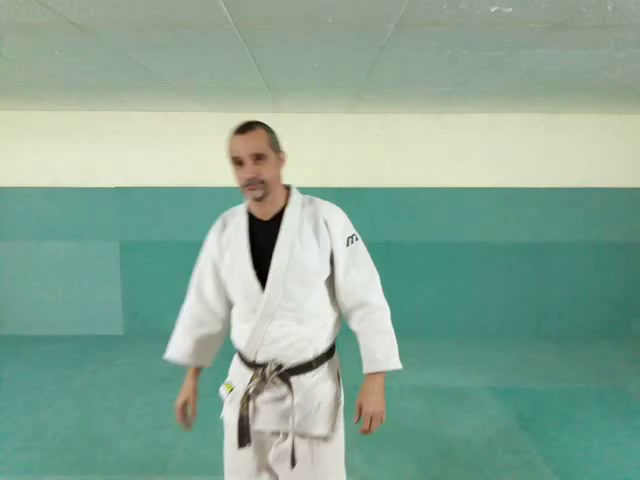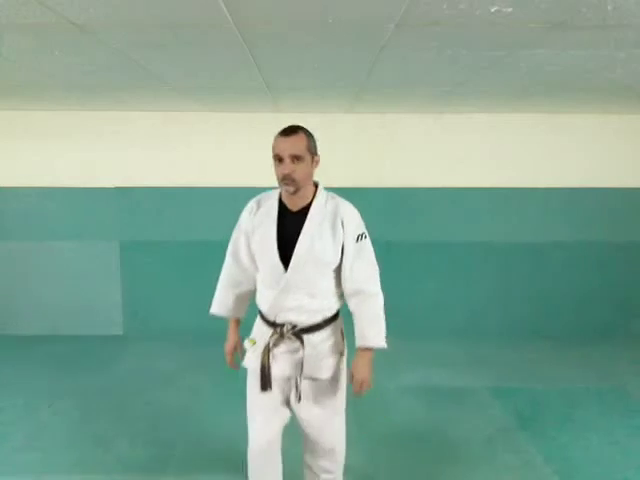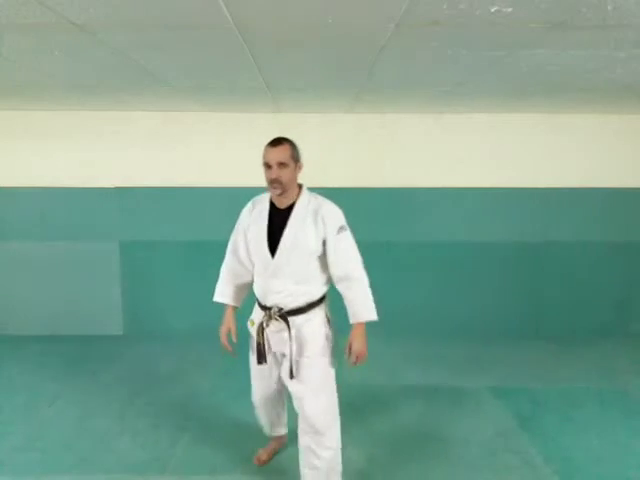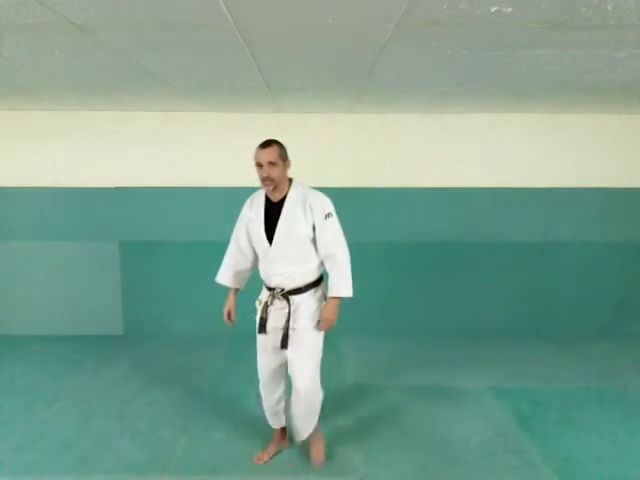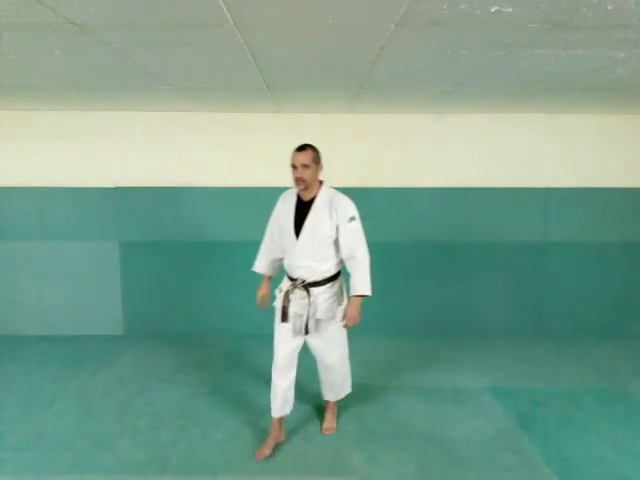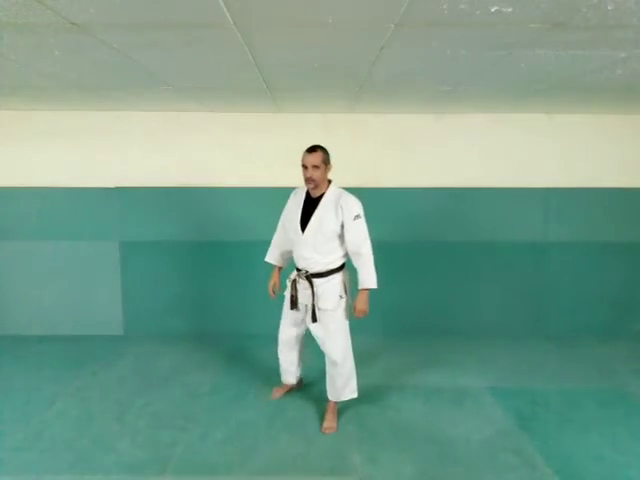
dt=0.4s
person 1, frame 1
left shoulder: (326, 221)
right shoulder: (224, 231)
left elbow: (365, 301)
right elbow: (205, 307)
left wrist: (373, 382)
right wrist: (191, 378)
left hip: (313, 385)
right hip: (249, 388)
person 1, frame 2
left shoulder: (342, 215)
right shoulder: (257, 211)
left elbow: (364, 286)
right elbow: (239, 271)
left wrist: (364, 353)
right wrist: (233, 328)
left hip: (321, 343)
right hip: (268, 340)
left knee: (326, 436)
right knee: (262, 436)
person 1, frame 3
left shoulder: (324, 213)
right shoulder: (252, 211)
left elbow: (349, 270)
right elbow: (237, 264)
left wrist: (358, 328)
right wrist: (229, 313)
left hip: (308, 325)
right hip: (265, 322)
left knee: (318, 412)
right knee: (264, 395)
right ankle: (277, 435)
person 1, frame 4
left shoulder: (314, 202)
right shoulder: (253, 204)
left elbow: (336, 254)
right elbow: (241, 251)
left wrist: (334, 301)
right wrist: (232, 294)
left hip: (307, 302)
right hip: (271, 302)
left knee: (304, 379)
right knee: (269, 373)
left ankle: (313, 433)
right ankle: (280, 435)
person 1, frame 5
left shoulder: (340, 205)
right shoulder: (285, 201)
left elbow: (356, 254)
right elbow: (273, 242)
left wrist: (355, 299)
right wrist: (266, 281)
left hip: (325, 293)
right hip: (290, 291)
left knee: (331, 355)
right knee: (282, 359)
left ankle: (331, 406)
right ankle: (277, 429)
person 1, frame 6
left shoulder: (346, 203)
right shoulder: (296, 197)
left elbow: (361, 249)
right elbow: (284, 235)
left wrist: (363, 293)
right wrist: (276, 271)
left hip: (329, 285)
right hip: (299, 282)
left knee: (335, 347)
right knee: (288, 336)
left ankle: (333, 406)
right ankle: (291, 380)
